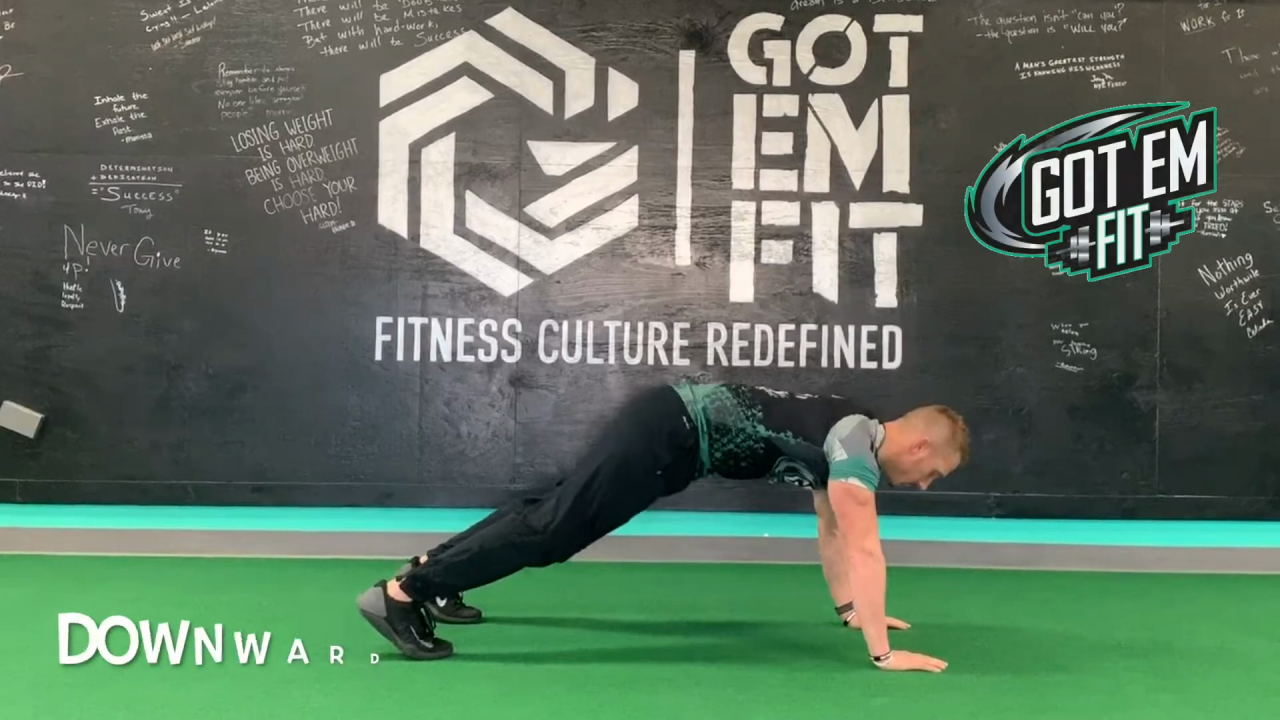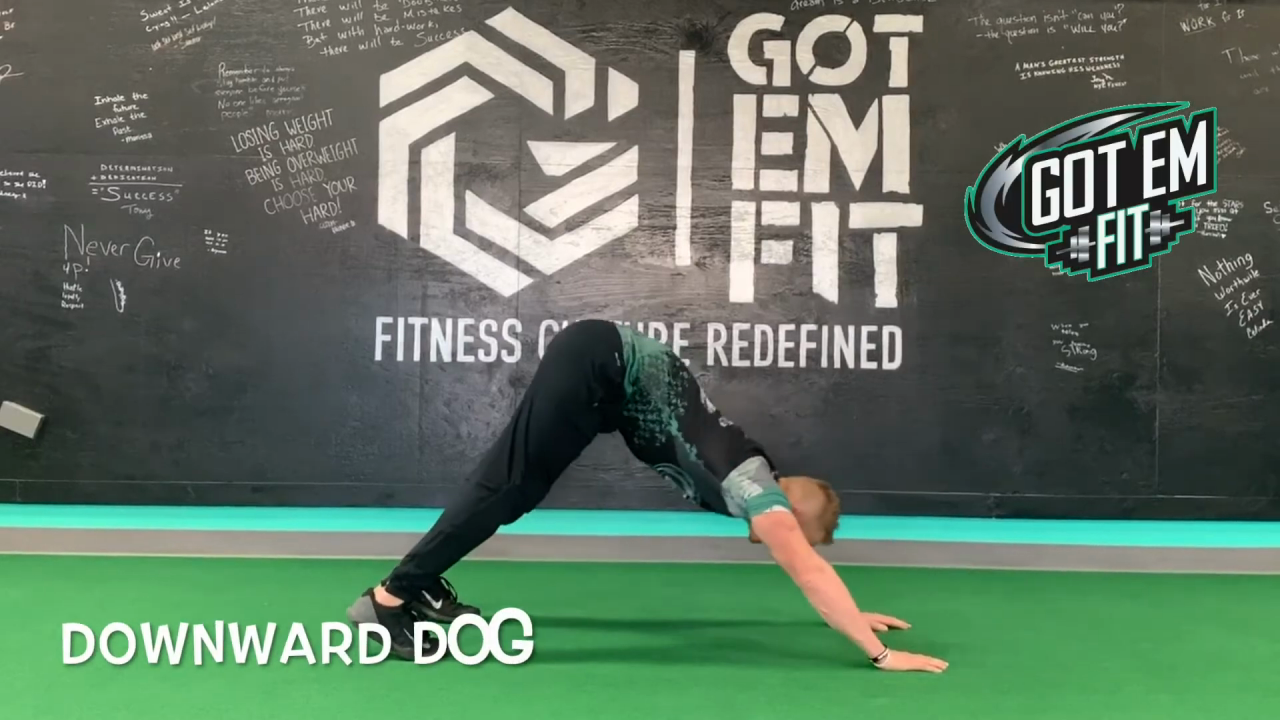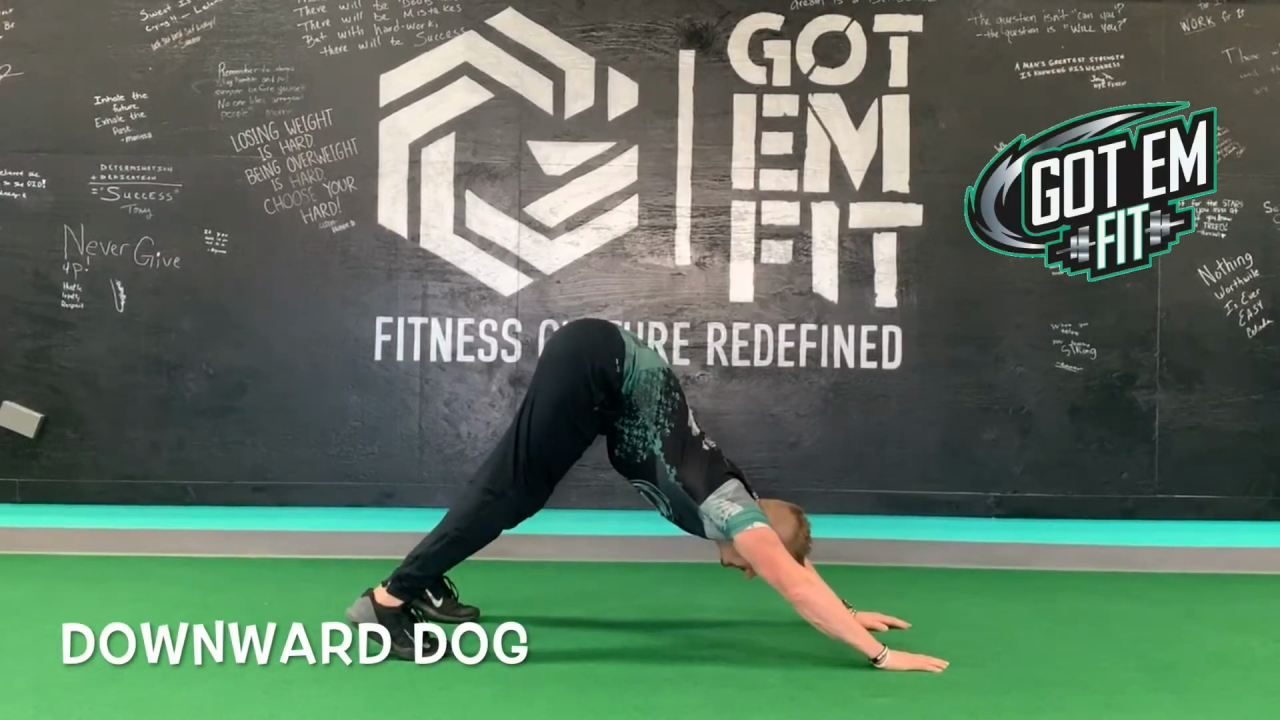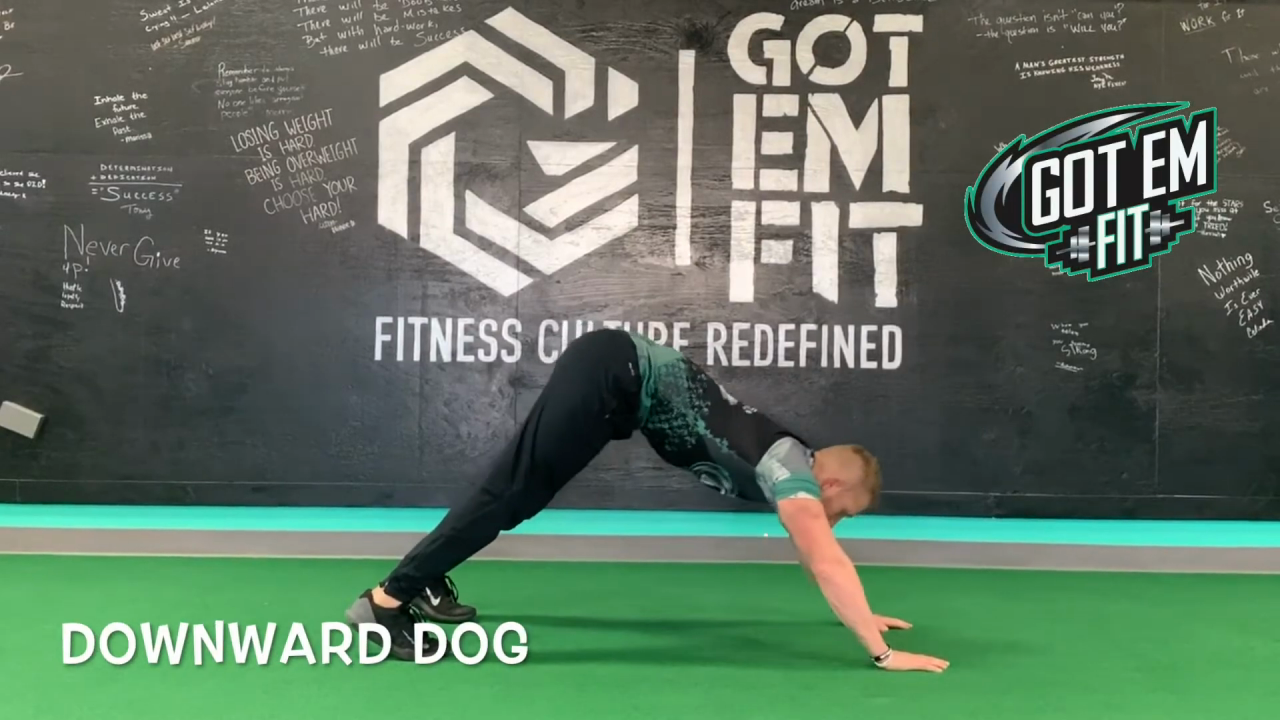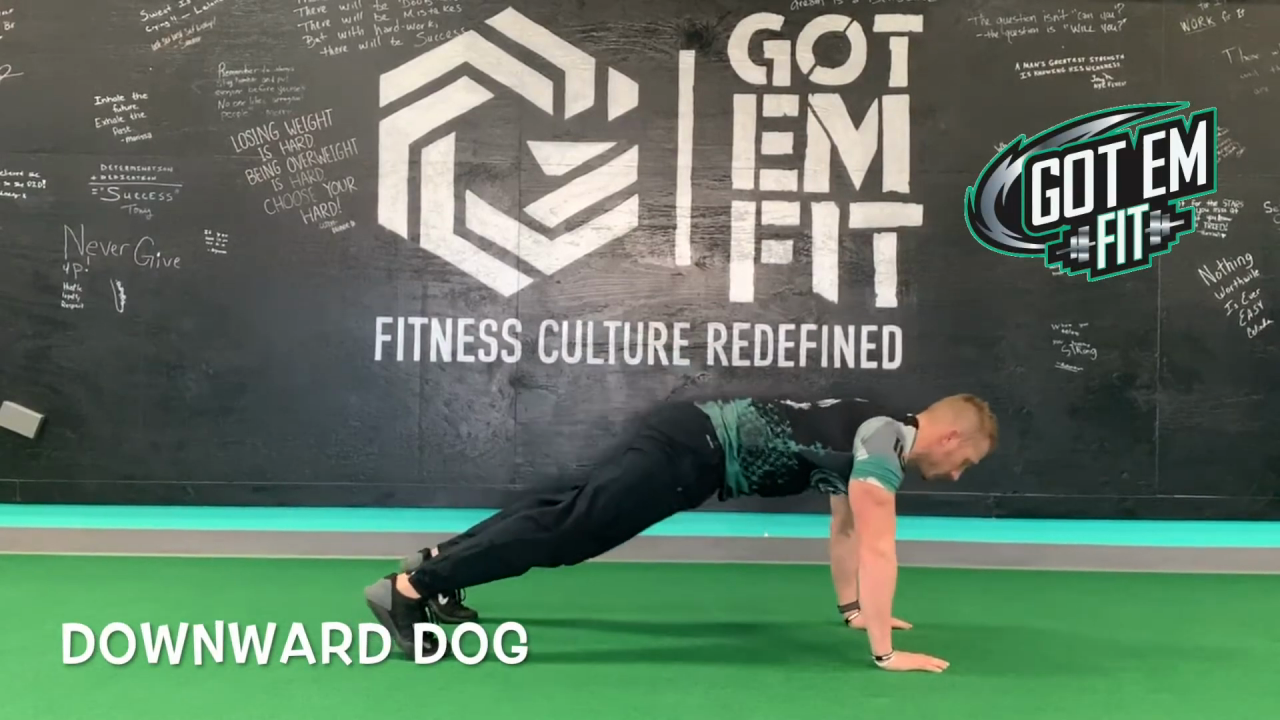
dt=0.7s
person 1, frame 1
left shoulder: (847, 437)
right shoulder: (858, 442)
left elbow: (831, 530)
right elbow: (863, 549)
left wrist: (849, 607)
right wrist: (882, 651)
left hip: (673, 425)
right hip: (669, 432)
left knee: (557, 508)
right knee: (554, 526)
left ankle: (431, 567)
right ankle: (401, 594)
person 1, frame 2
left shoulder: (751, 476)
right shoulder: (748, 486)
left elbow: (807, 569)
right elbow: (808, 572)
left wrist: (850, 612)
right wrist: (880, 654)
left hip: (603, 360)
right hip: (598, 362)
left knee: (514, 482)
right knee: (508, 486)
left ankle: (422, 584)
right ankle: (388, 598)
person 1, frame 3
left shoulder: (732, 499)
right shoulder: (727, 509)
left elbow: (796, 568)
right elbow: (796, 586)
left wrist: (848, 612)
right wrist: (880, 654)
left hip: (601, 359)
right hip: (595, 361)
left knee: (516, 486)
right knee: (511, 488)
left ankle: (423, 584)
right ankle: (389, 598)
person 1, frame 4
left shoulder: (790, 459)
right shoulder: (786, 465)
left elbow: (813, 552)
right elbow: (828, 560)
left wrist: (854, 612)
right wrist: (882, 652)
left hip: (618, 371)
right hip: (612, 371)
left knee: (519, 484)
right knee: (514, 491)
left ankle: (425, 583)
right ankle: (385, 600)
person 1, frame 5
left shoulder: (873, 435)
right shoulder: (884, 442)
left elbow: (846, 527)
right elbow: (878, 548)
left wrist: (851, 606)
right wrist: (885, 651)
left hip: (694, 435)
right hip: (691, 451)
left knee: (571, 513)
right knee: (566, 531)
left ankle: (438, 562)
right ankle: (407, 588)
